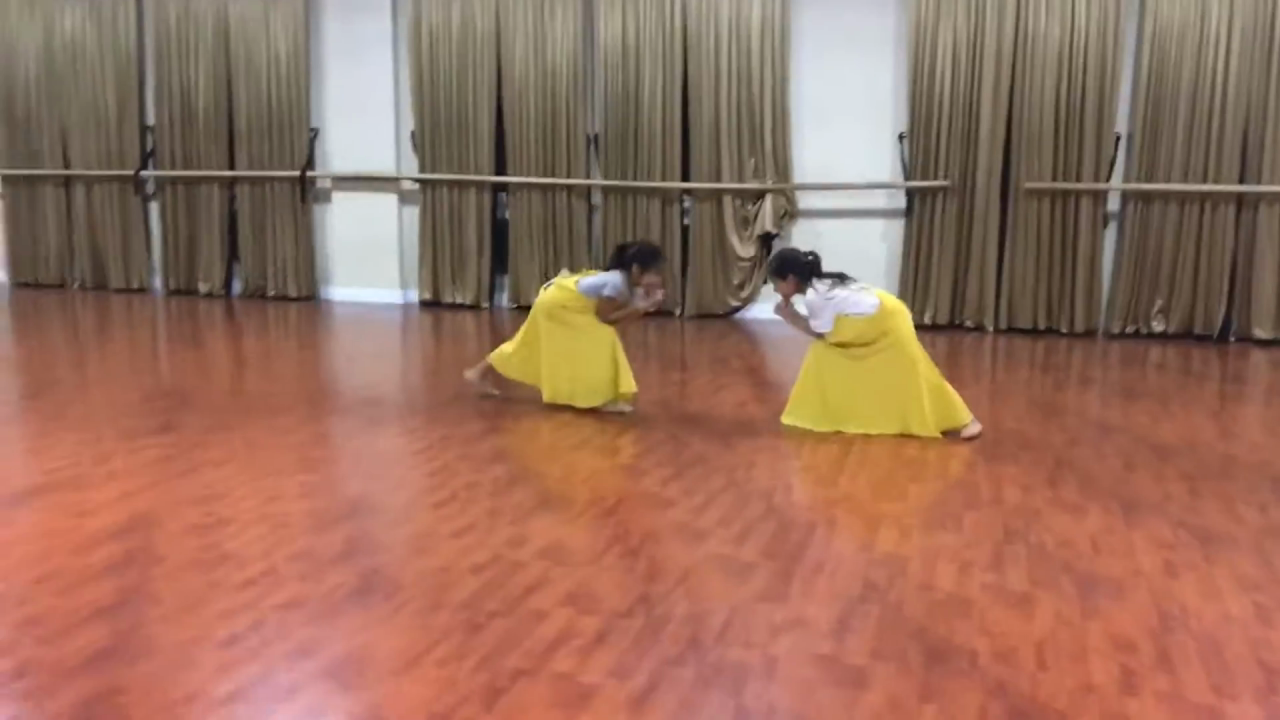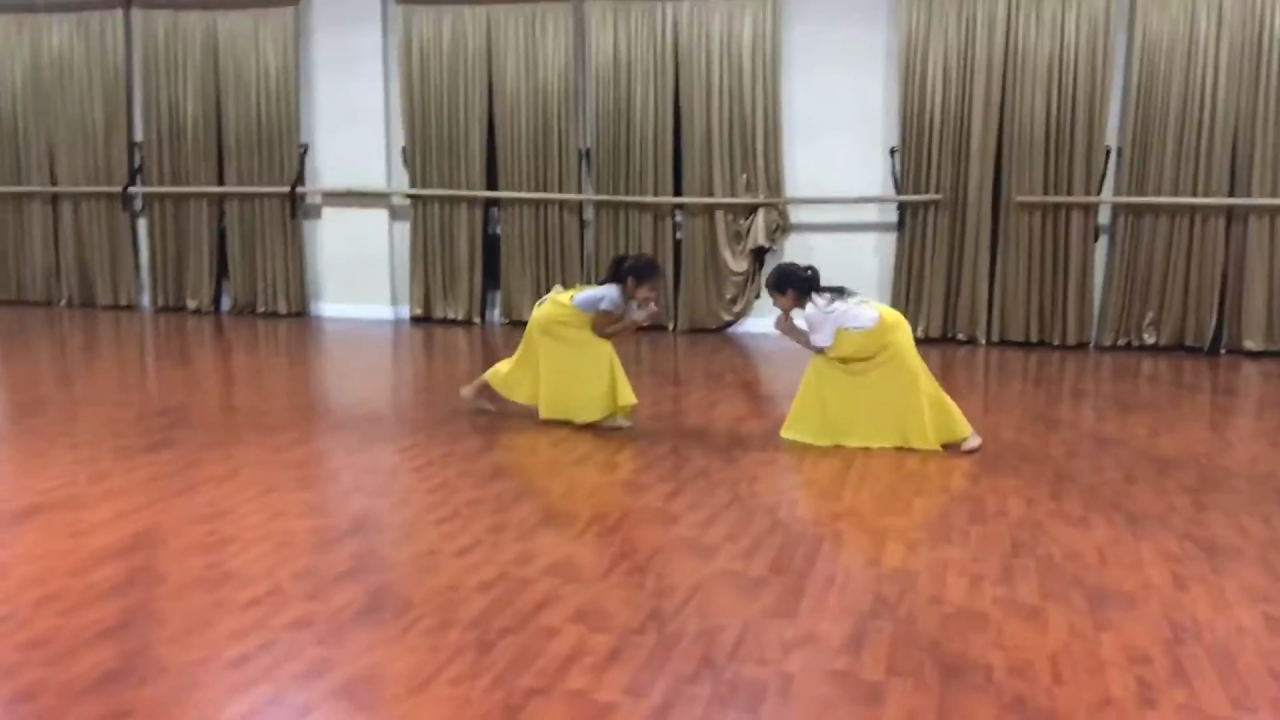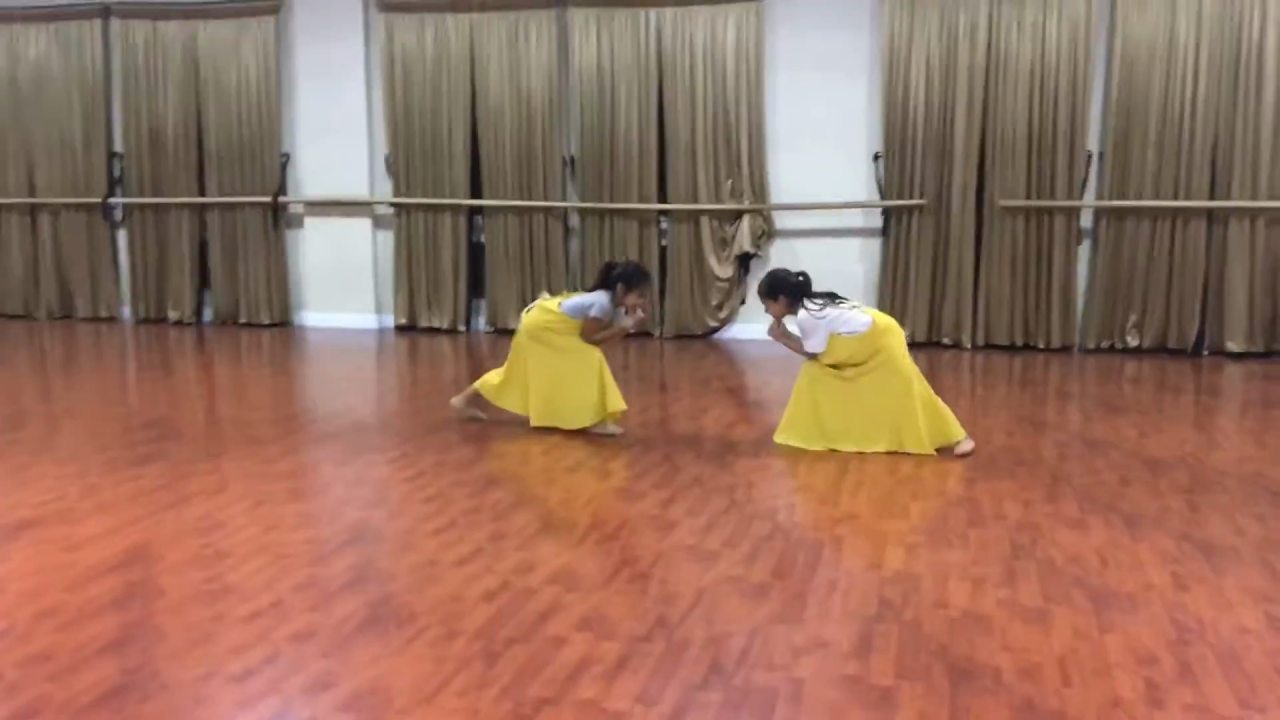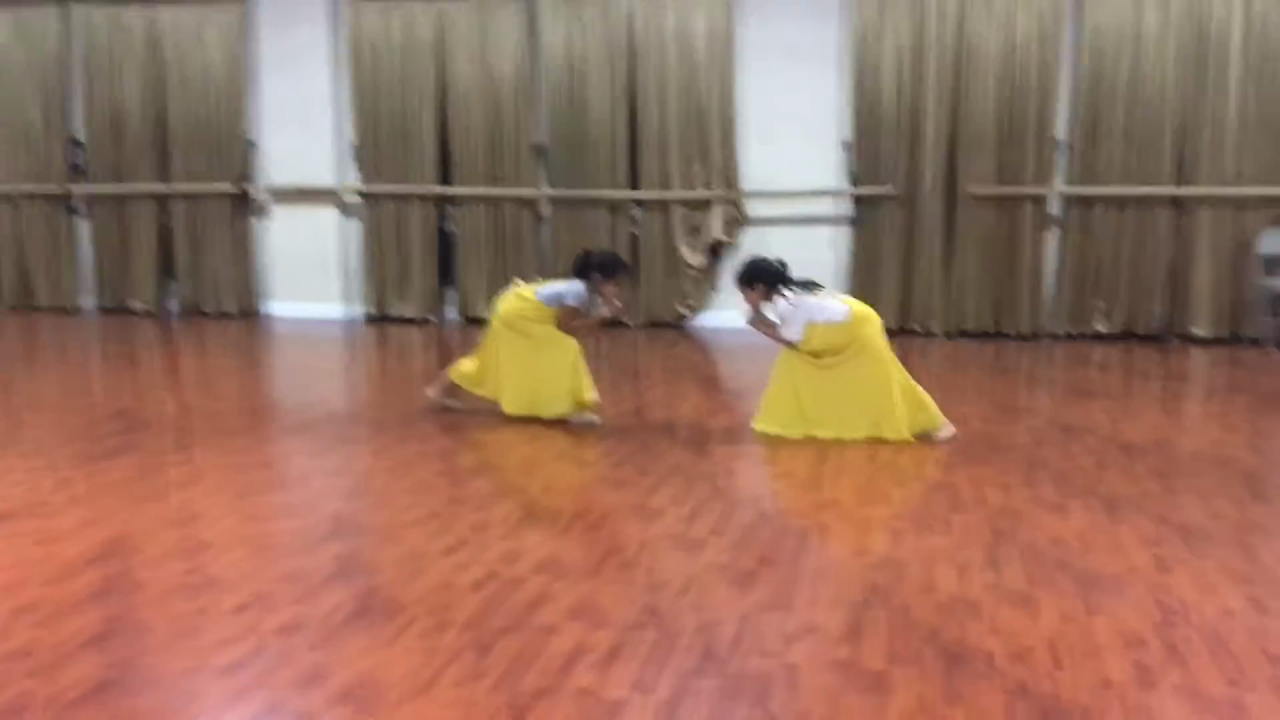
dt=0.1s
person 1, frame 1
left shoulder: (814, 296)
right shoulder: (818, 286)
left elbow: (821, 334)
right elbow: (822, 326)
left wrist: (790, 316)
right wrist: (792, 314)
left hip: (888, 320)
right hip: (871, 323)
left knee: (914, 372)
right knee: (823, 353)
left ankle: (963, 422)
person 1, frame 2
left shoulder: (814, 311)
right shoulder: (818, 300)
left elbow: (821, 348)
right elbow: (822, 341)
left wrist: (789, 331)
right wrist: (792, 329)
left hip: (887, 334)
right hip: (871, 338)
left knee: (914, 386)
right knee: (823, 368)
left ankle: (963, 435)
person 1, frame 3
left shoulder: (806, 316)
right shoulder: (810, 305)
left elbow: (814, 353)
right elbow: (813, 345)
left wrist: (782, 337)
right wrist: (784, 334)
left hip: (879, 337)
right hip: (862, 341)
left knee: (908, 390)
right knee: (815, 372)
left ankle: (956, 438)
person 1, frame 4
left shoulder: (784, 304)
right shoulder: (788, 293)
left elbow: (792, 341)
right elbow: (794, 333)
left wrist: (760, 325)
right wrist: (763, 321)
left hip: (857, 326)
right hip: (842, 330)
left knee: (885, 377)
right knee: (793, 360)
left ankle: (936, 424)
person 2, frame 1
left shoulder: (633, 287)
right shoulder: (616, 283)
left elbow: (620, 315)
right elbow: (605, 318)
left wrist: (645, 306)
right wrist: (638, 308)
left hip: (556, 302)
right hip: (557, 303)
left knee: (528, 347)
right knee: (601, 339)
left ankle: (480, 372)
right ankle: (605, 398)
person 2, frame 2
left shoulder: (627, 300)
right shoulder: (612, 297)
left elbow: (617, 327)
right elbow: (601, 332)
left wrist: (639, 318)
right wrist: (634, 320)
left hip: (551, 317)
right hip: (553, 320)
left knee: (524, 364)
right knee: (598, 354)
left ankle: (475, 389)
right ankle: (603, 413)
person 2, frame 3
left shoulder: (614, 306)
right shoulder: (602, 303)
left elbow: (607, 334)
right elbow: (589, 338)
left wrist: (626, 326)
right wrist: (622, 327)
left hip: (539, 324)
right hip: (541, 326)
left knee: (515, 373)
right knee: (589, 360)
left ankle: (466, 399)
right ankle: (594, 419)
person 2, frame 4
left shoulder: (591, 294)
right shoulder: (578, 292)
left elbow: (581, 322)
right elbow: (566, 327)
left wrist: (603, 314)
right wrist: (599, 316)
left hip: (514, 310)
right hip: (517, 314)
left knee: (486, 358)
right knee: (564, 349)
left ankle: (442, 389)
right ankle: (570, 408)
